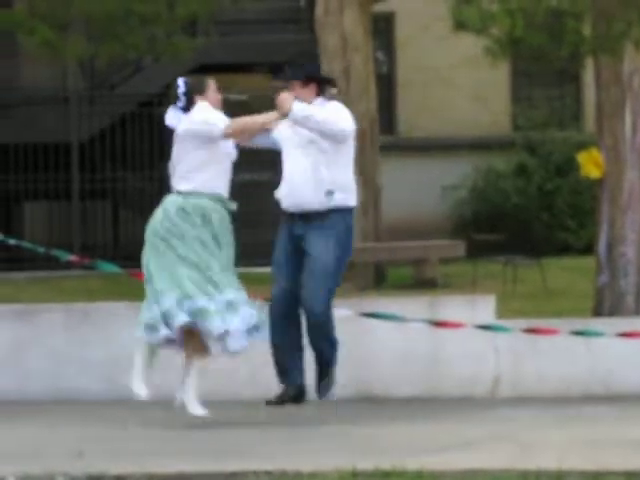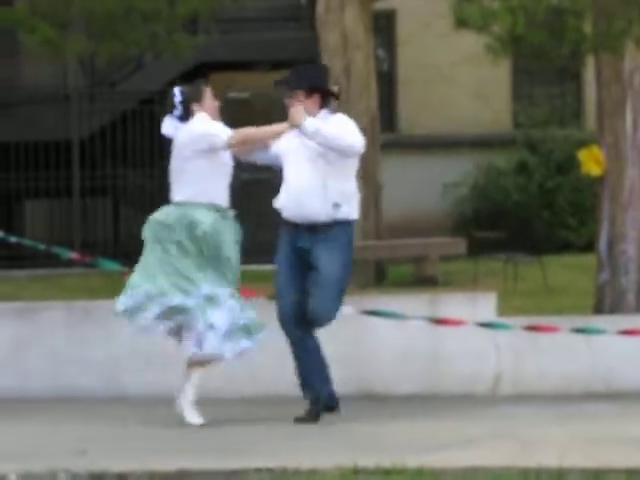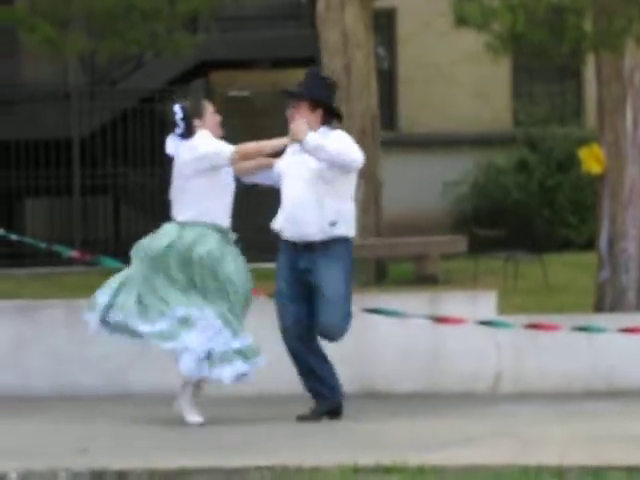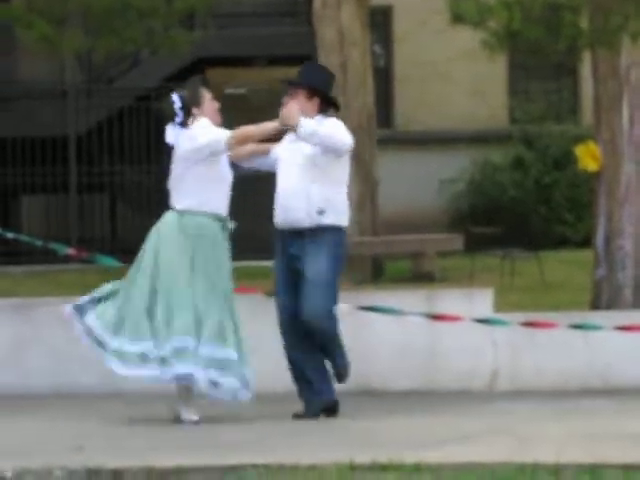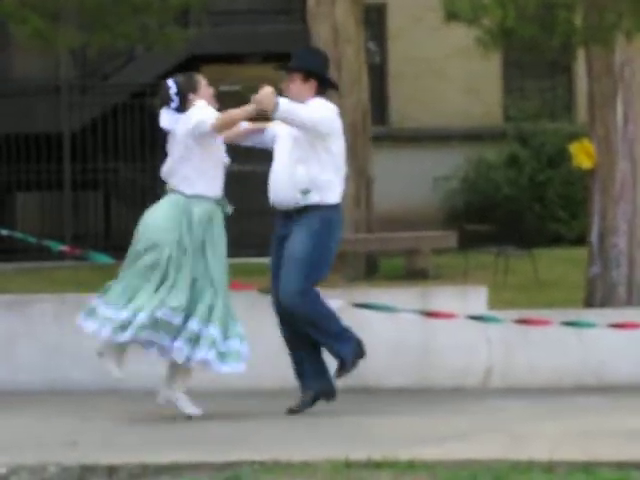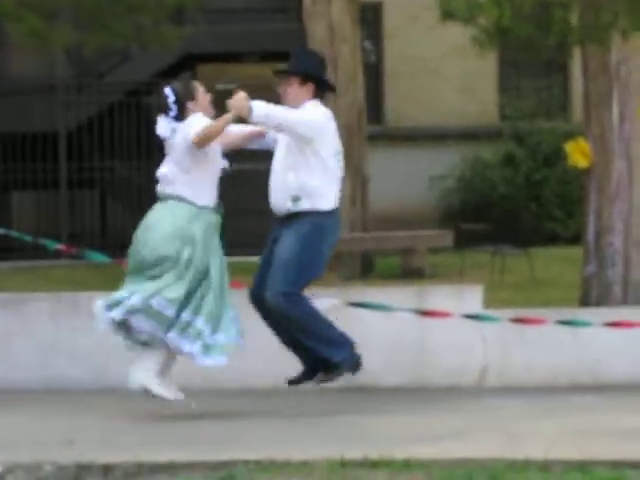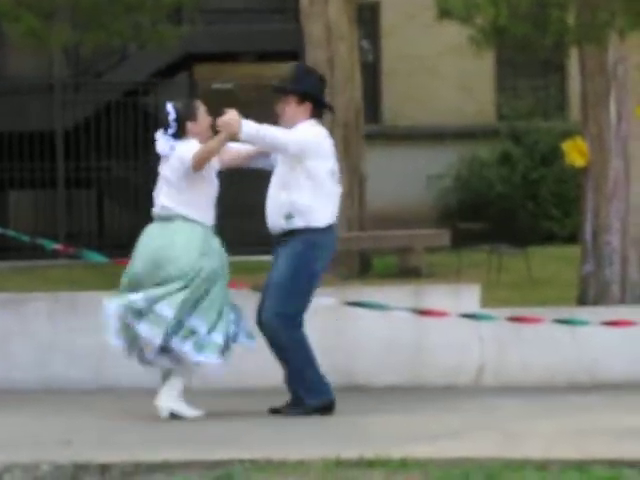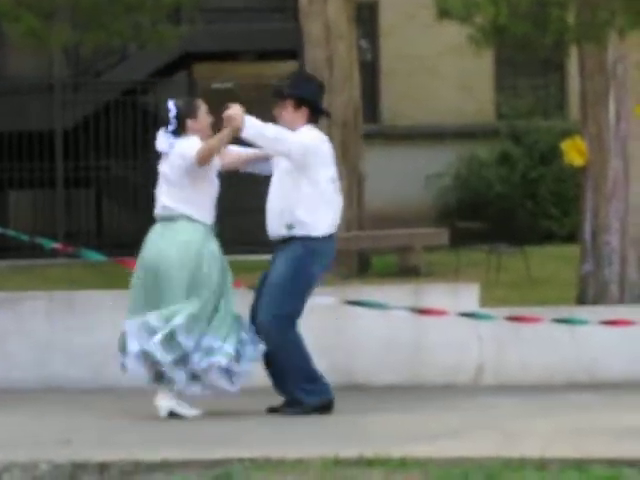
dt=0.1s
person 1, frame 1
left shoulder: (335, 112)
right shoulder: (294, 125)
left elbow: (342, 131)
right elbow: (265, 135)
left wrist: (292, 111)
left hip: (331, 224)
right hip: (295, 225)
left knee: (315, 302)
right knee: (282, 299)
left ankle: (325, 354)
right ankle: (292, 381)
person 1, frame 2
left shoulder: (340, 126)
right shoulder: (293, 138)
left elbow: (356, 146)
right elbow: (264, 151)
left wrist: (307, 125)
left hip: (333, 235)
right hip: (293, 233)
left knee: (319, 311)
right knee: (290, 314)
left ankle: (316, 342)
right ankle: (321, 394)
person 1, frame 3
left shoulder: (339, 141)
right shoulder: (295, 154)
left elbow: (354, 161)
right elbow: (270, 172)
left wrist: (307, 139)
left hip: (331, 252)
right hip: (292, 253)
left knee: (332, 325)
right knee: (294, 332)
right ankle: (328, 400)
person 1, frame 4
left shoulder: (331, 128)
right shoulder: (294, 142)
left elbow: (344, 144)
right elbow: (268, 155)
left wrist: (299, 123)
right wrist: (234, 150)
left hip: (324, 241)
right hip: (290, 241)
left knee: (315, 314)
right knee: (292, 324)
left ankle: (332, 348)
right ankle: (321, 399)
person 1, frame 5
left shoulder: (323, 112)
right shoulder: (292, 124)
left elbow: (311, 122)
right elbow: (268, 135)
left wrist: (276, 105)
right wrist: (236, 132)
left hip: (317, 222)
right hip: (290, 221)
left knee: (294, 295)
right knee: (285, 305)
left ankle: (345, 344)
right ankle: (316, 382)
person 1, frame 6
left shoulder: (315, 116)
right shoulder: (303, 124)
left elbow: (288, 122)
right elbow: (276, 134)
left wrist: (253, 109)
left hip: (312, 225)
right hip: (294, 225)
left knee: (280, 297)
right knee: (263, 296)
left ankle: (339, 353)
right ankle: (318, 357)
person 1, frame 7
left shoulder: (309, 135)
right shoulder: (301, 141)
left elbow: (279, 140)
right elbow: (274, 154)
left wrist: (241, 129)
left hip: (307, 243)
right hip: (297, 243)
left knee: (279, 320)
right knee: (270, 320)
left ankle: (316, 397)
right ankle: (307, 392)
person 1, frame 8
left shoulder: (312, 140)
right shoulder: (299, 148)
left elbow: (282, 143)
right elbow: (275, 154)
left wrist: (244, 122)
left hip: (305, 250)
right hip: (293, 248)
left knee: (274, 325)
right knee: (261, 322)
left ankle: (314, 395)
right ankle: (302, 393)
person 2, frame 1
left shoulder: (206, 127)
right shoulder: (198, 119)
left elbow: (240, 134)
right elbow: (235, 128)
right wrist: (277, 114)
left hip: (209, 221)
right hip: (183, 216)
left knee: (204, 299)
right knee: (185, 294)
left ankle: (188, 387)
right ankle: (143, 359)
person 2, frame 2
left shoulder: (209, 137)
right shoulder: (200, 130)
left elbow: (240, 146)
right elbow: (241, 137)
left wrist: (280, 142)
right wrist: (286, 127)
left hip: (212, 229)
right hip: (186, 224)
left knee: (214, 318)
left ankle: (186, 396)
person 2, frame 3
left shoulder: (203, 155)
right shoulder: (198, 147)
left elbow: (238, 167)
right elbow: (241, 153)
left wrist: (278, 162)
right wrist: (286, 141)
left hip: (212, 250)
right hip: (183, 245)
left knee: (208, 332)
left ankle: (186, 399)
person 2, frame 4
left shoulder: (200, 144)
right shoulder: (198, 134)
left elbow: (237, 151)
right elbow: (235, 140)
right wrist: (279, 124)
left hip: (205, 239)
right hip: (184, 236)
left knee: (202, 322)
left ankle: (184, 400)
person 2, frame 5
left shoulder: (189, 128)
right shoulder: (195, 117)
left elbow: (228, 135)
right elbow: (222, 122)
right wrist: (257, 107)
left hip: (198, 221)
right hip: (182, 217)
left knee: (196, 302)
right knee: (157, 291)
left ankle: (175, 388)
right ankle: (116, 340)
person 2, frame 6
left shoulder: (188, 130)
right shoulder: (193, 127)
left elbow: (233, 138)
right elbow: (208, 135)
left wrist: (268, 128)
right wrist: (232, 115)
left hip: (175, 224)
right hip: (184, 225)
left knee: (183, 304)
right knee: (190, 303)
left ankle: (153, 372)
right ankle: (149, 368)
person 2, frame 7
left shoulder: (186, 150)
right shoulder: (188, 151)
left elbow: (234, 156)
right elbow: (202, 159)
right wrist: (225, 135)
left hip: (162, 243)
right hip: (189, 247)
left knee: (183, 321)
right knee: (197, 319)
left ankle: (169, 394)
right ankle: (169, 394)
person 2, frame 8
left shoulder: (194, 150)
right shoulder: (187, 148)
left elbow: (234, 158)
right elbow: (207, 153)
right wrist: (230, 128)
left hip: (166, 245)
right hip: (186, 246)
left knee: (184, 323)
right knee: (203, 322)
left ankle: (168, 393)
right ankle: (167, 395)
